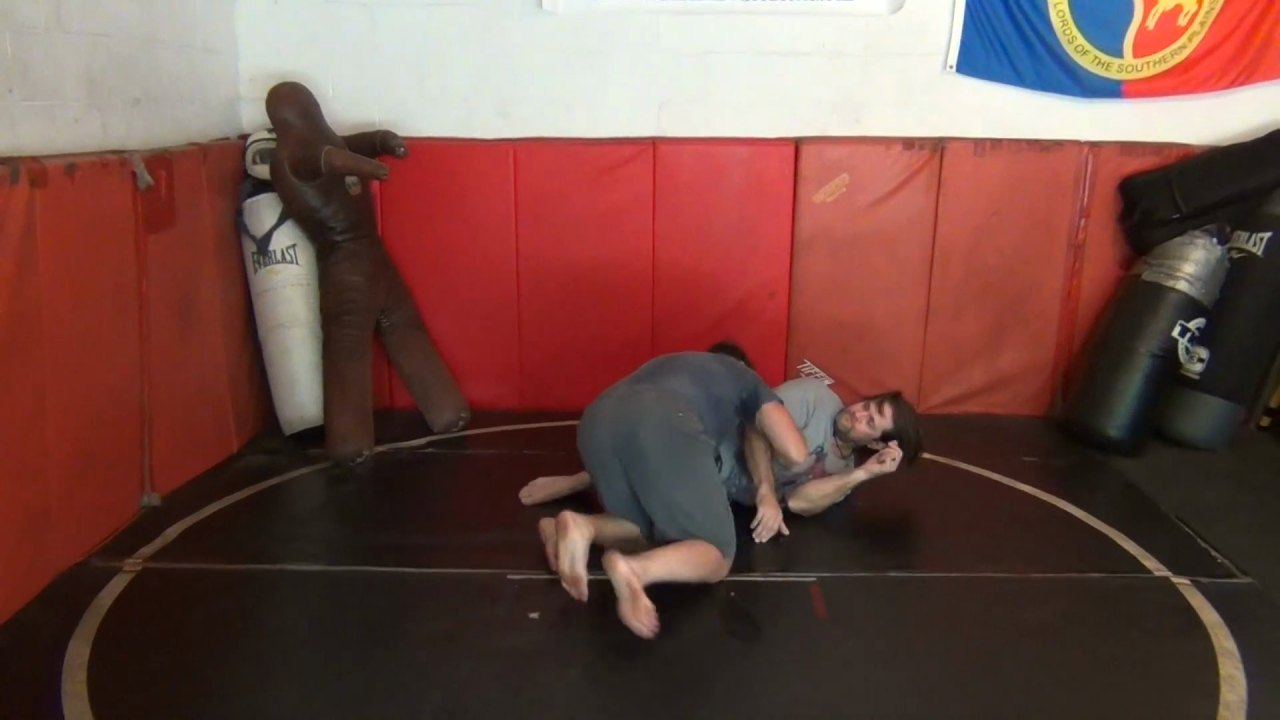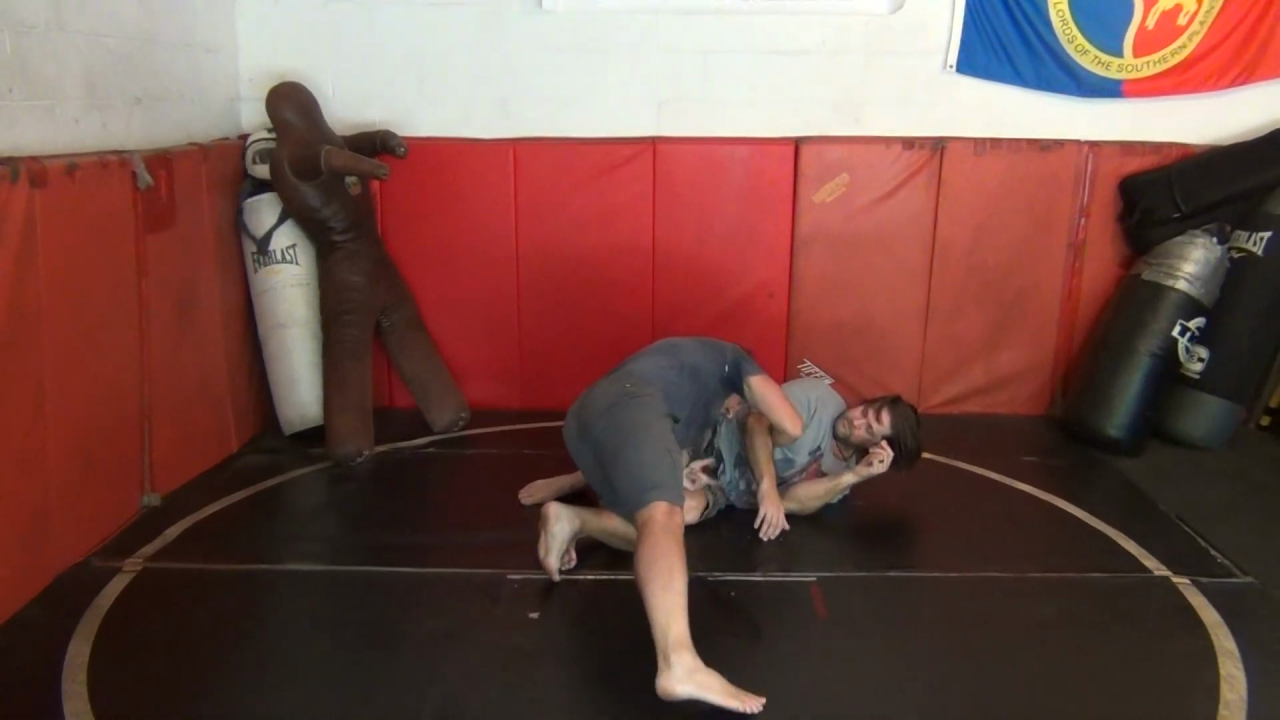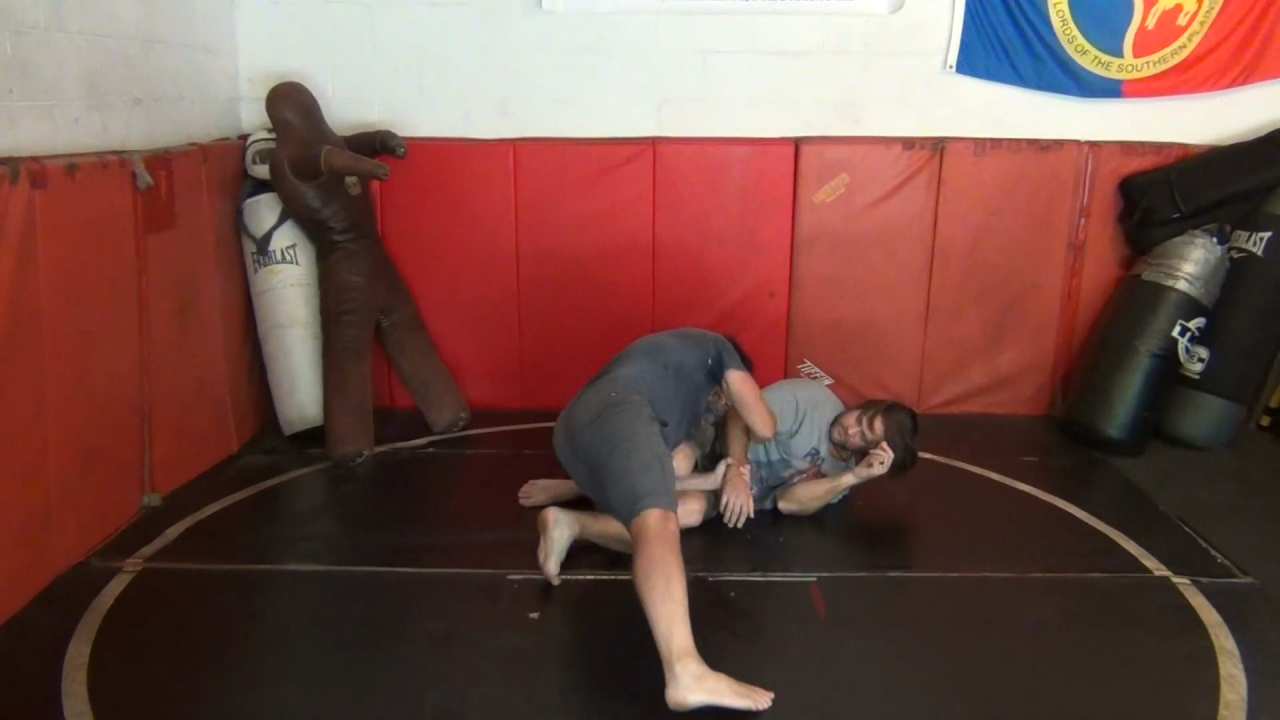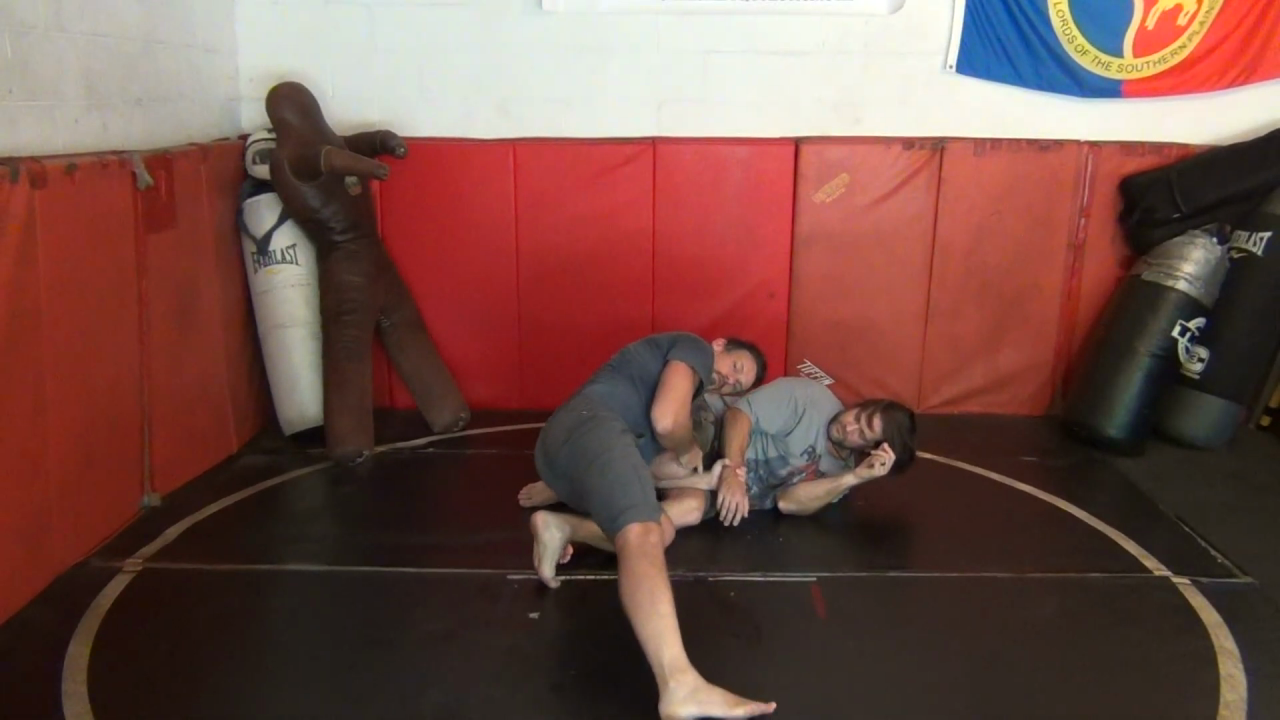
dt=0.7s
person 1, frame 1
left shoulder: (324, 143)
right shoulder: (291, 155)
left elbow: (348, 144)
right elbow: (309, 160)
left wrist: (382, 139)
right wrist: (340, 161)
left hip: (371, 256)
right hip: (346, 267)
left knee: (407, 330)
right knee: (347, 350)
left ankle: (447, 415)
right ankle: (351, 445)
person 1, frame 2
left shoulder: (325, 144)
right shoulder: (291, 156)
right elbow: (309, 158)
left wrist: (382, 139)
right wrist: (340, 160)
left hip: (370, 257)
right hip: (346, 266)
left knee: (406, 331)
right knee: (348, 350)
left ankle: (448, 414)
right ankle: (351, 445)
person 1, frame 3
left shoulder: (326, 144)
right shoulder: (291, 156)
right elbow: (309, 158)
left wrist: (382, 140)
right wrist: (340, 160)
left hip: (371, 257)
right hip: (346, 267)
left knee: (406, 331)
right knee: (348, 350)
left ankle: (447, 415)
right ankle: (351, 444)
person 1, frame 4
left shoulder: (326, 144)
right shoulder: (291, 156)
right elbow: (310, 158)
left wrist: (383, 140)
right wrist: (340, 160)
left hip: (370, 256)
right hip: (346, 266)
left knee: (407, 331)
right knee: (348, 350)
left ankle: (447, 415)
right ankle: (377, 436)
person 2, frame 1
left shoulder: (672, 364)
right shoulder: (743, 377)
right elbow: (796, 453)
right hip: (665, 425)
left knee: (650, 527)
right knee: (716, 555)
left ankle: (584, 526)
right ankle: (634, 569)
person 2, frame 2
left shoulder: (678, 359)
right shoulder: (732, 359)
right elbow: (791, 426)
left hip: (583, 416)
right hip: (629, 402)
left knee: (650, 526)
right knee: (663, 518)
left ankle: (571, 519)
right ankle: (679, 666)
person 2, frame 3
left shoulder: (671, 353)
right shoulder: (719, 349)
right elbow: (762, 426)
left hip: (572, 425)
right hip: (617, 410)
right knee: (658, 524)
left ankle: (569, 523)
right ankle: (686, 674)
person 2, frame 4
left shoulder: (671, 371)
right shoulder: (693, 348)
right elbow: (666, 421)
right wrist: (688, 451)
left hip: (555, 442)
right hip: (591, 425)
left knee: (662, 530)
right knee: (641, 537)
left ankle: (560, 526)
right ankle: (680, 686)
person 3, frame 1
left shoulder: (844, 470)
right shoulder: (817, 397)
left elbow: (797, 502)
right elbow: (758, 426)
left wrist: (864, 474)
right wrist: (766, 492)
left hip: (724, 486)
right ankle: (575, 483)
person 3, frame 2
left shoulder: (846, 471)
right shoulder: (820, 397)
left elbow: (795, 503)
left wrist: (857, 476)
right wrist: (769, 492)
left hip: (721, 492)
right hip: (708, 446)
left knee: (690, 510)
right ankle: (568, 484)
person 3, frame 3
left shoulder: (841, 471)
right shoulder: (812, 398)
left elbow: (788, 502)
right elbow: (740, 417)
left wrist: (856, 478)
right wrist: (737, 469)
left hip: (729, 490)
right hip: (715, 432)
left knee: (694, 510)
right knee: (678, 465)
right ankle: (574, 488)
person 3, frame 4
left shoulder: (842, 470)
right shoulder: (810, 397)
left elbow: (787, 501)
right elbow: (739, 414)
left wrist: (856, 477)
right wrist: (731, 471)
left knee: (689, 509)
